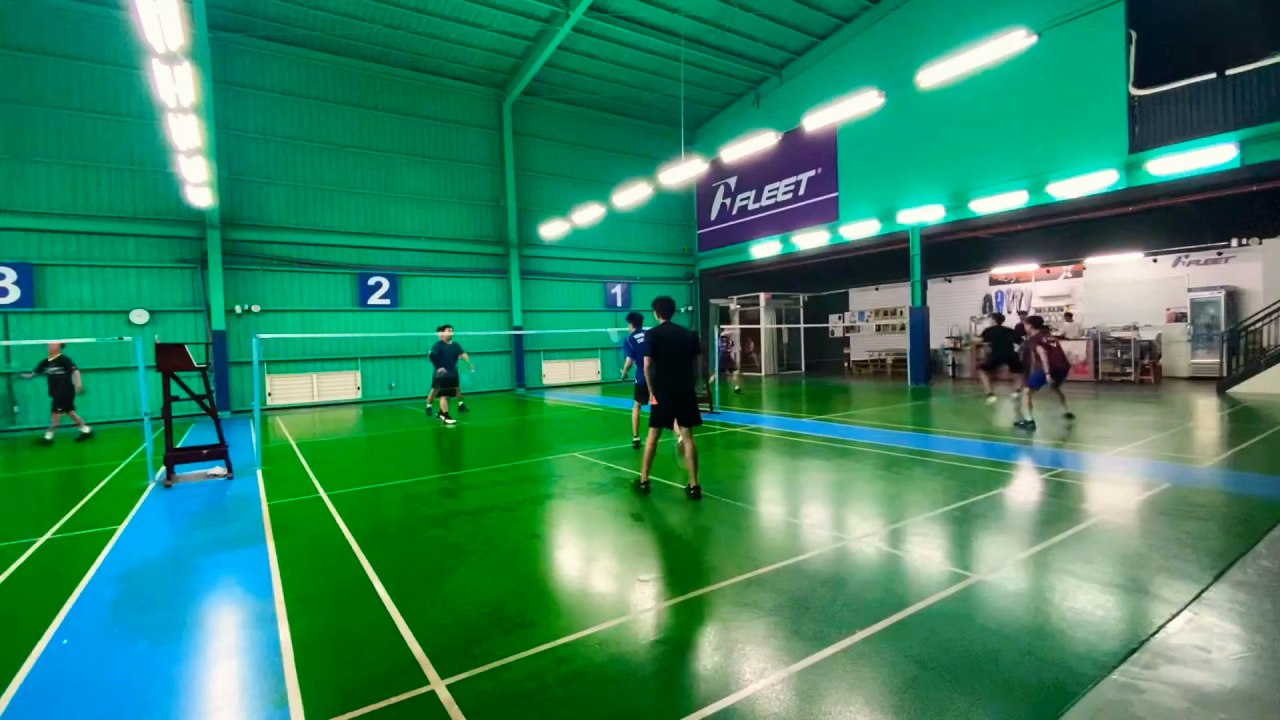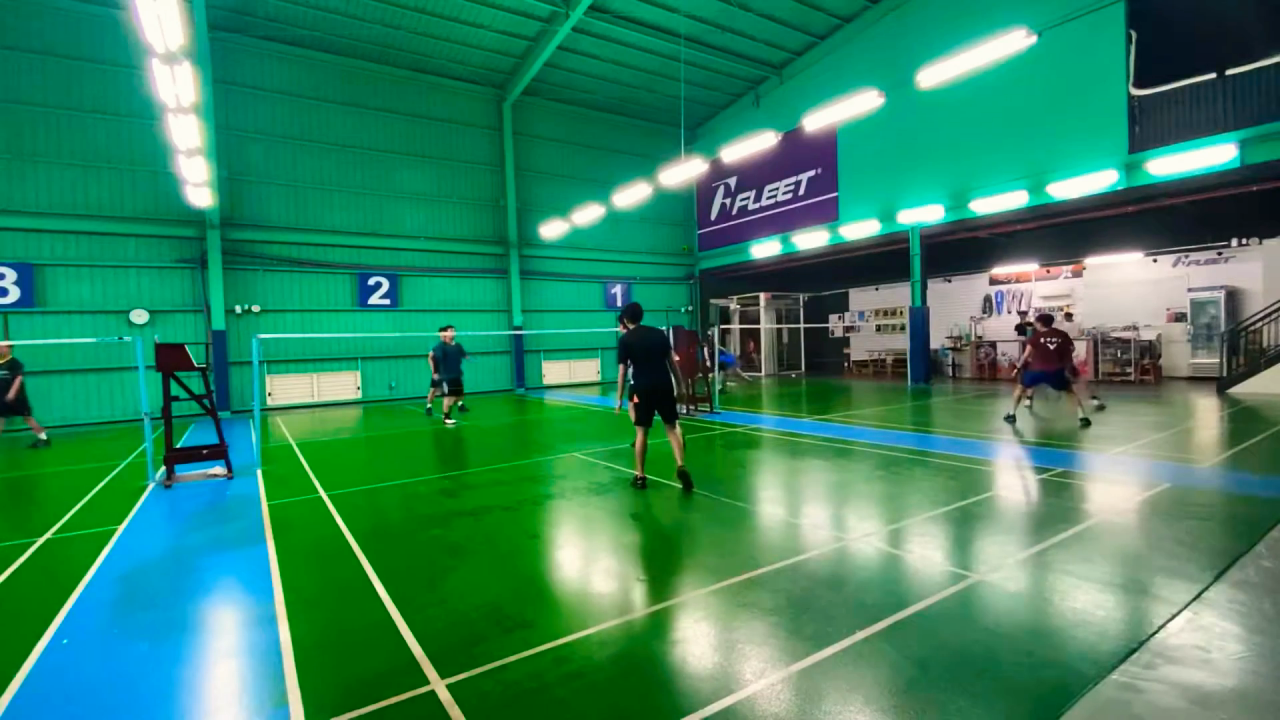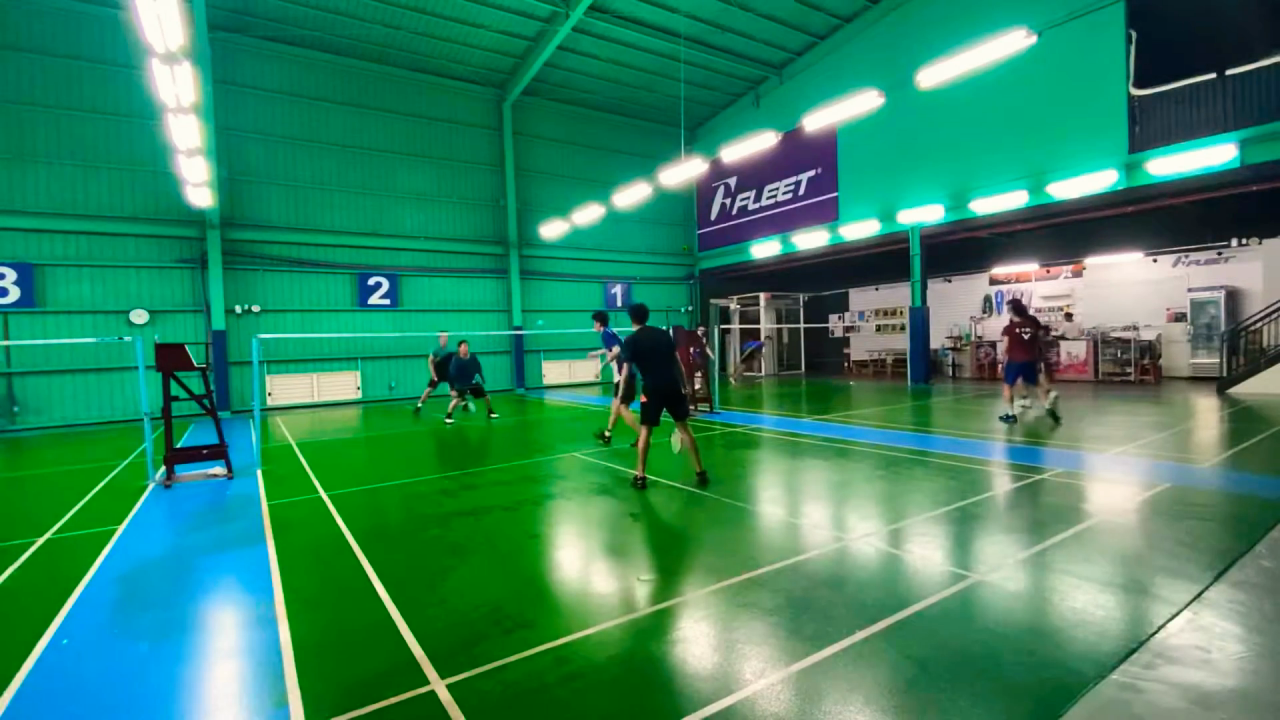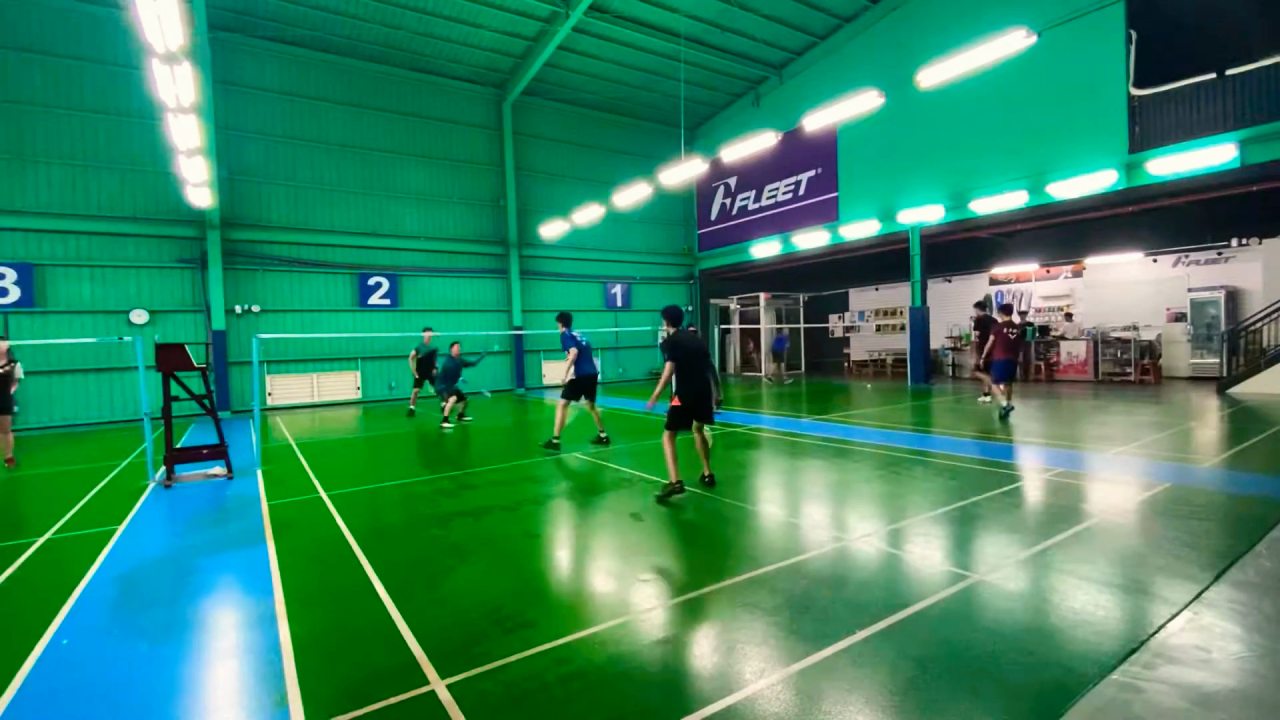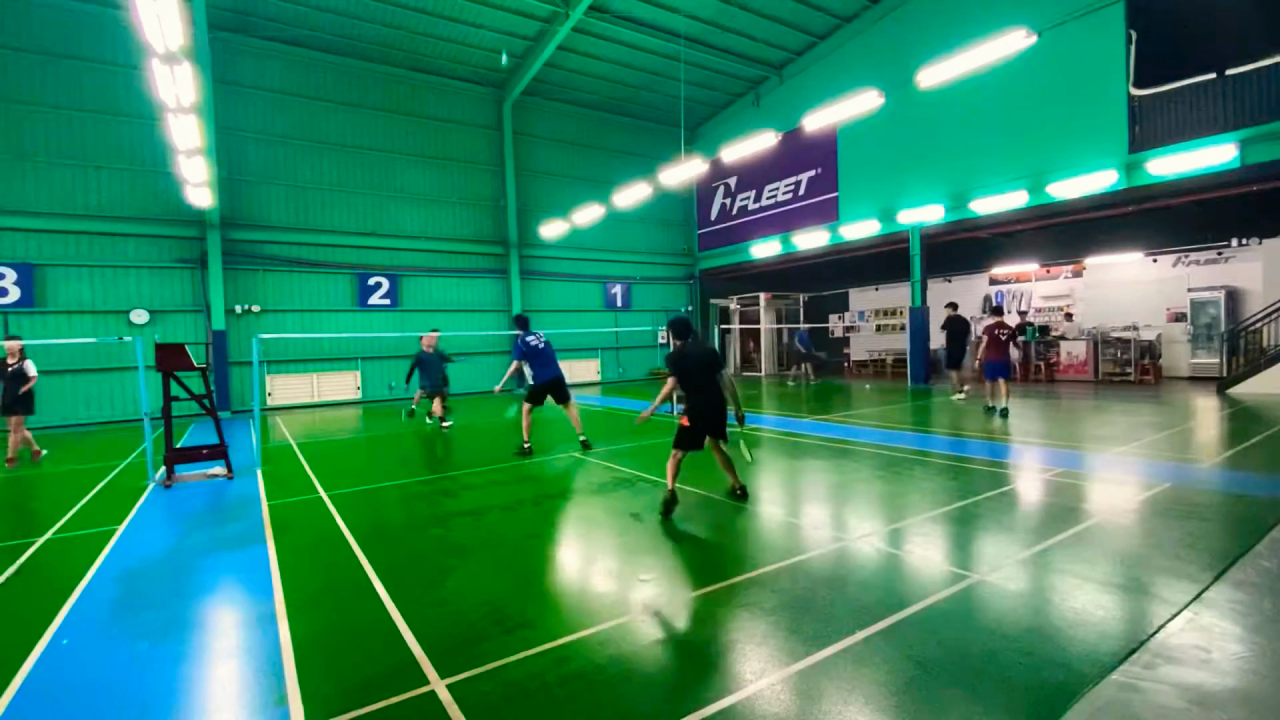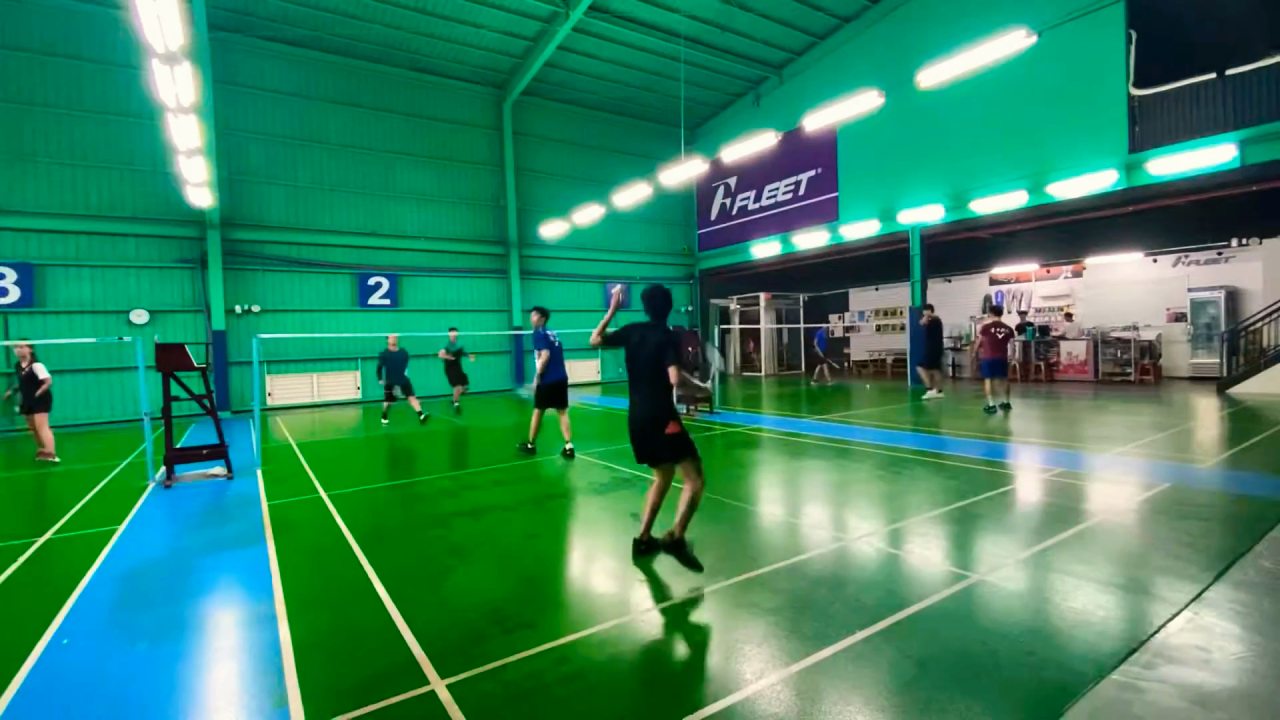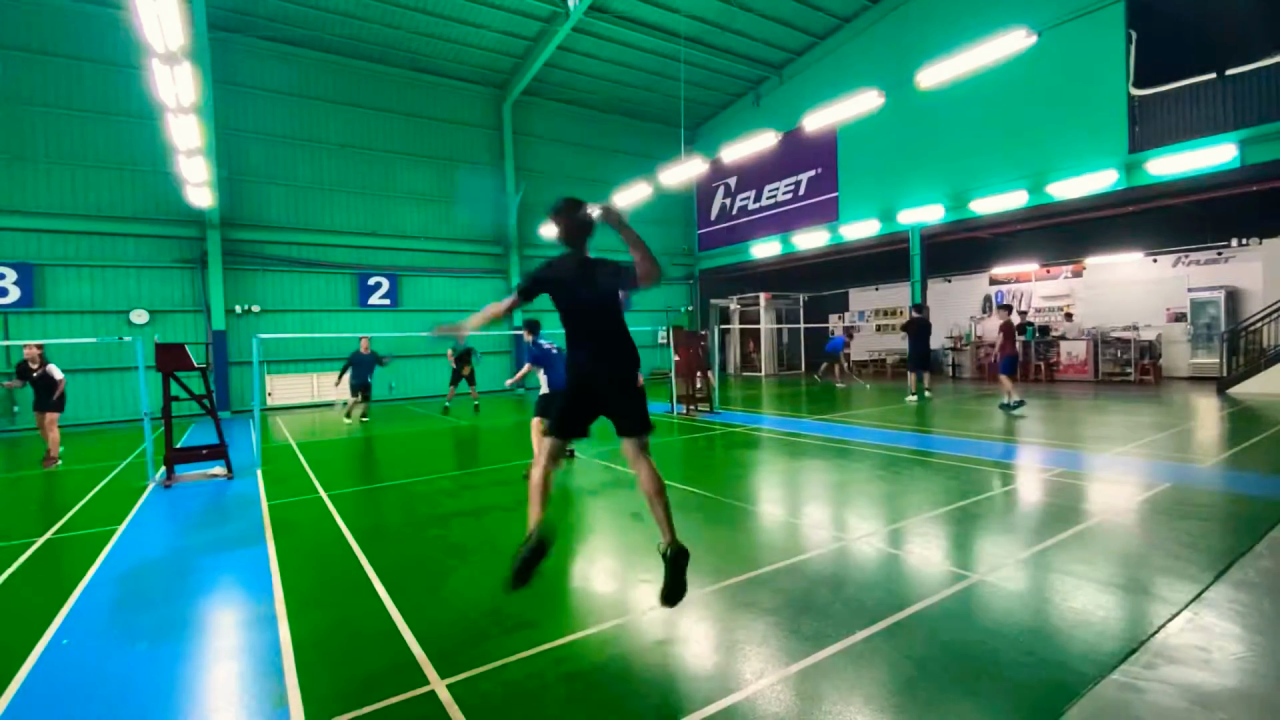
dt=0.5s
person 1, frame 1
left shoulder: (652, 334)
right shoulder: (689, 334)
left elbow: (647, 365)
right elbow: (697, 365)
left wrist: (651, 389)
left hip: (663, 391)
right hip: (686, 391)
left knee: (653, 434)
right knee: (687, 436)
left ankle: (644, 480)
right ankle: (693, 485)
person 1, frame 2
left shoulder: (625, 339)
right shoulder: (659, 333)
left elbow: (622, 371)
right elbow: (672, 361)
left wrist: (620, 398)
right wrist: (679, 385)
left hip: (643, 389)
right hip: (665, 387)
left knee: (642, 432)
right knee: (672, 429)
left ankle: (640, 476)
right ankle: (681, 466)
person 1, frame 3
left shoulder: (631, 341)
right shoulder: (663, 334)
left elbow: (626, 370)
right elbow: (677, 362)
right wrist: (684, 387)
left hip: (652, 389)
right hip: (673, 387)
left knee: (645, 432)
right knee: (684, 428)
left ankle: (640, 476)
right ankle: (700, 471)
person 1, frame 4
left shoulder: (669, 342)
right shoulder: (695, 338)
left elbow: (669, 370)
right elbow: (710, 367)
left wrist: (654, 396)
left hip: (685, 394)
right hip: (704, 392)
left knee: (668, 437)
right knee: (698, 430)
left ankle: (675, 482)
right ankle: (707, 474)
person 1, frame 5
left shoulder: (676, 356)
right shoulder: (709, 351)
left elbow: (671, 385)
right elbow: (727, 381)
left wrist: (651, 409)
right wrist: (738, 408)
left hip: (695, 412)
right hip: (718, 409)
left knee: (677, 456)
right knee: (715, 446)
left ankle: (670, 492)
right ankle: (738, 487)
person 1, frame 6
left shoulder: (631, 332)
right shoulder: (668, 338)
left elbow: (595, 339)
right elbow: (675, 379)
left wrist: (612, 310)
left hip: (636, 419)
right hip: (662, 417)
left knee: (663, 476)
right knee: (694, 479)
left ankle: (644, 538)
right ankle: (676, 536)
person 1, frame 7
left shoulder: (549, 271)
right shoulder: (605, 269)
left elbow: (505, 307)
right elbow: (651, 276)
left wrist: (464, 326)
right wrist: (625, 229)
left hip: (582, 378)
right hip: (623, 376)
left knee: (546, 459)
right knee: (641, 459)
right ankle: (671, 547)
